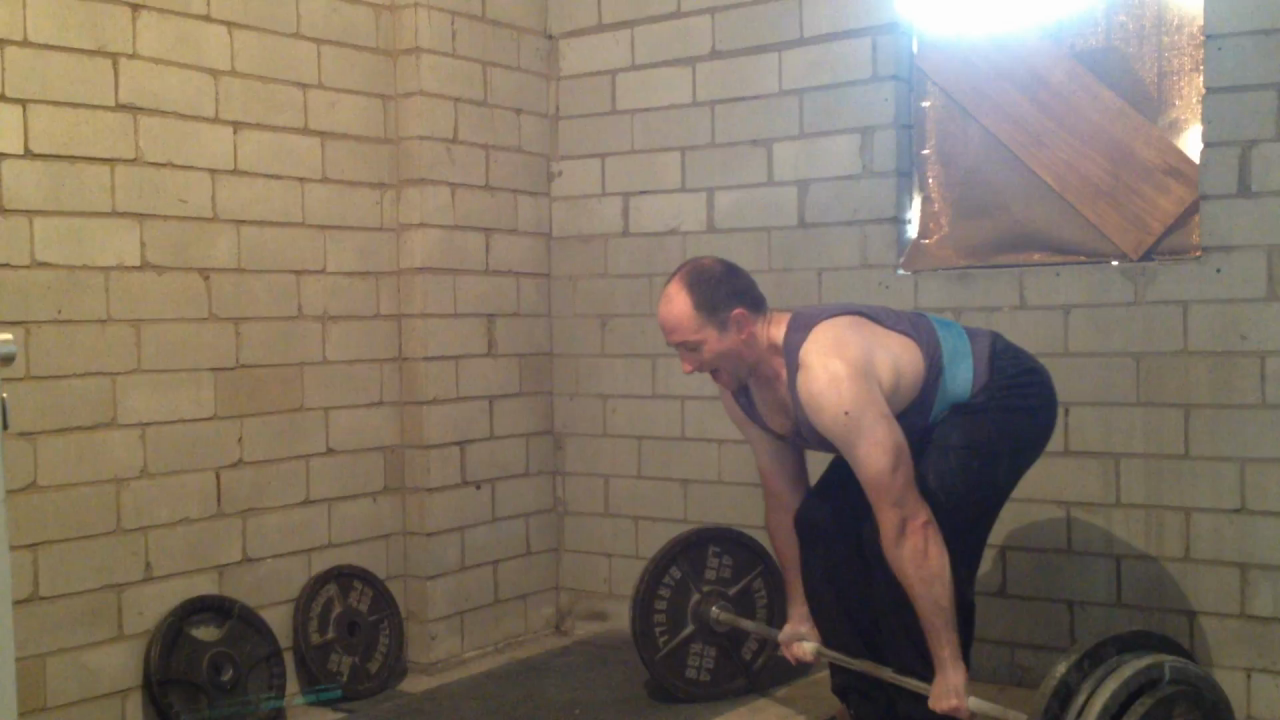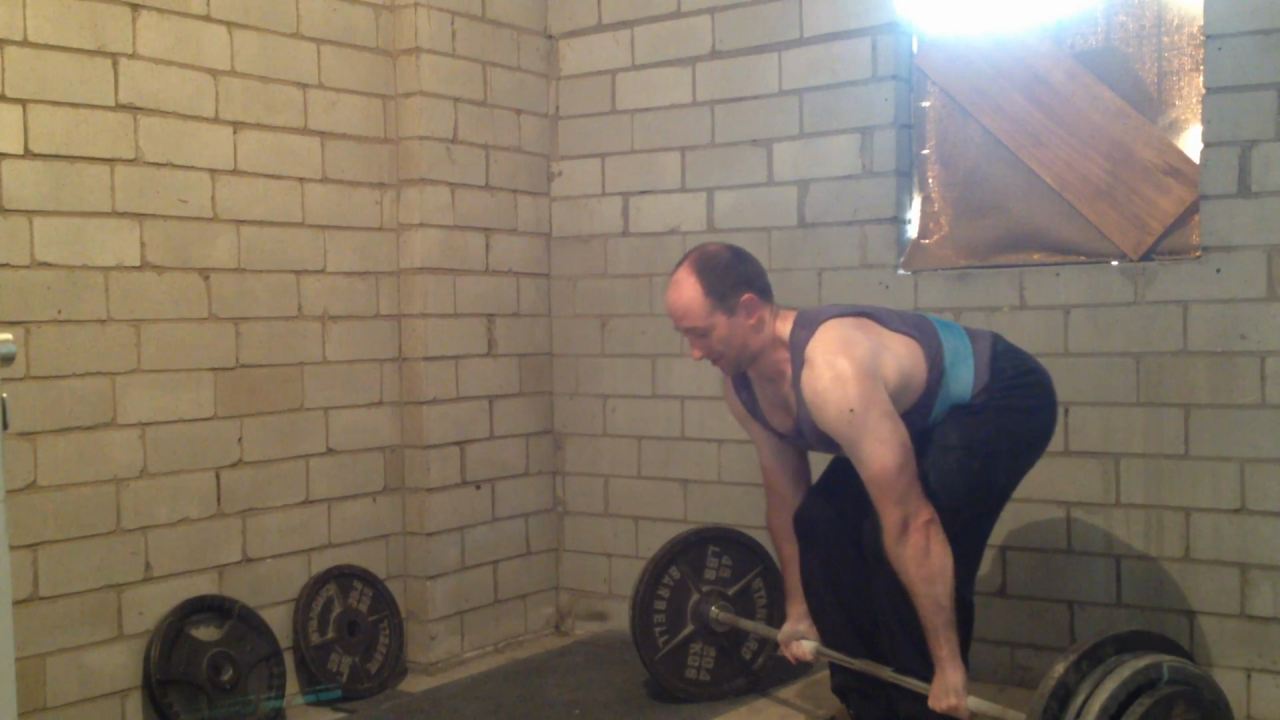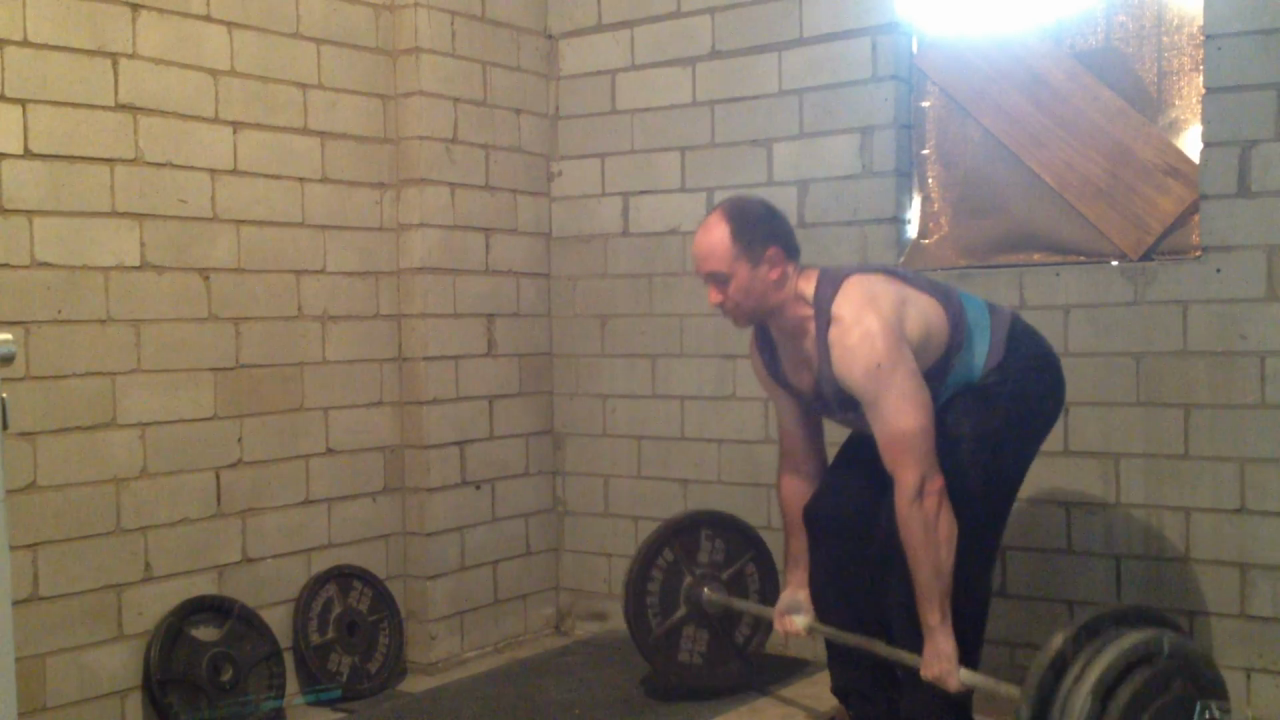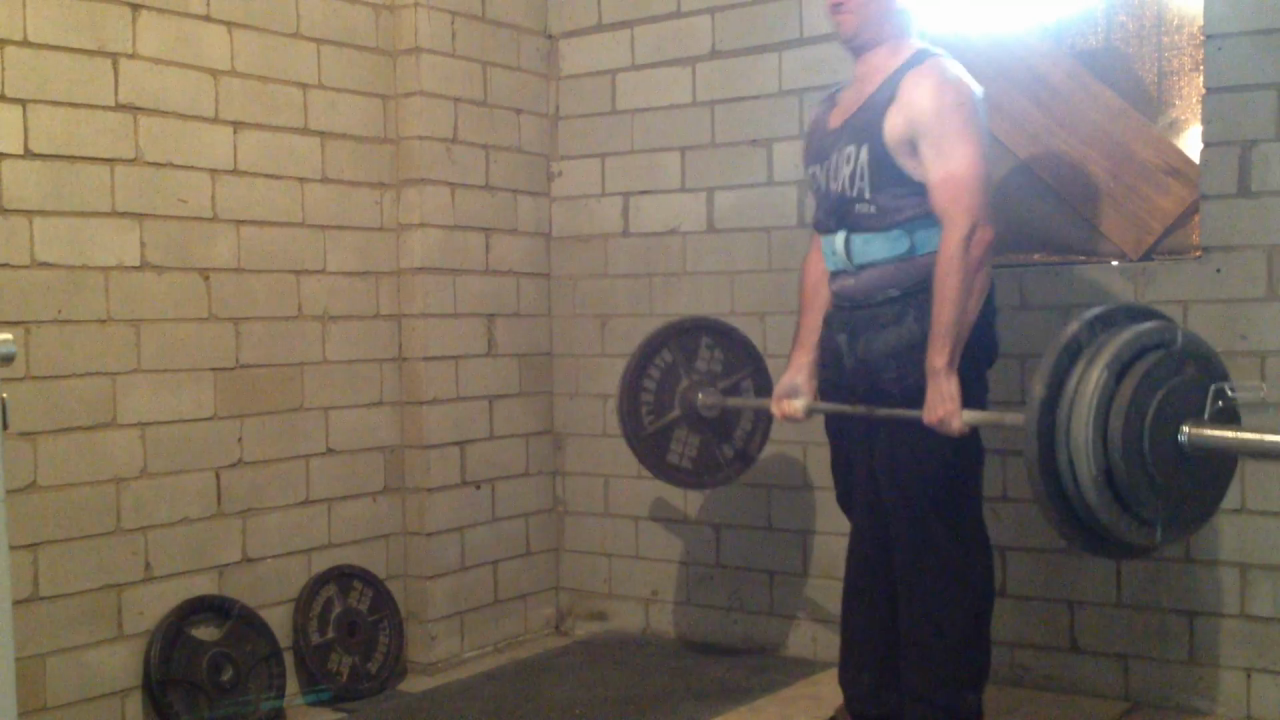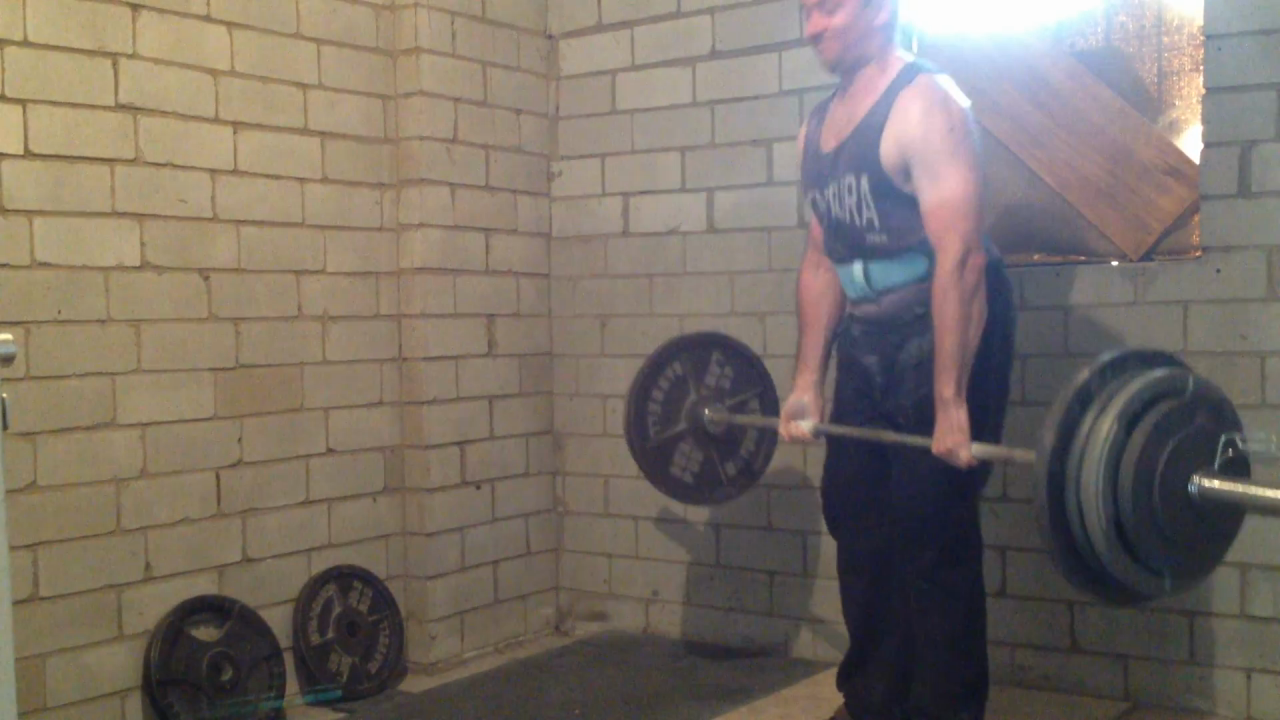
dt=1s
person 1, frame 1
left shoulder: (828, 374)
right shoulder: (740, 389)
left elbow: (907, 522)
right elbow: (783, 499)
left wrist: (949, 667)
right wrist: (799, 609)
left hip: (1001, 399)
right hip: (926, 407)
left knee: (892, 541)
right knee: (822, 524)
person 1, frame 2
left shoulder: (832, 373)
right shoulder: (743, 384)
left elbow: (910, 523)
right elbow: (784, 497)
left wrist: (949, 666)
right wrist: (798, 608)
left hip: (1001, 401)
right hip: (926, 409)
left knee: (893, 540)
right knee: (821, 525)
person 1, frame 3
left shoulder: (859, 329)
right shoulder: (769, 345)
left elbow: (920, 490)
right elbow: (798, 464)
left wrist: (938, 636)
right wrist: (797, 580)
left hip: (1006, 384)
right hip: (922, 393)
left knee: (912, 540)
right knee: (832, 521)
person 1, frame 4
left shoulder: (934, 86)
right shoulder: (834, 106)
left elbow: (967, 230)
left wrist: (946, 370)
right wrist: (804, 360)
left hip: (921, 333)
right hip: (852, 338)
left knee: (933, 532)
right knee: (871, 528)
person 1, frame 5
left shoulder: (923, 105)
right shoulder: (820, 121)
left elbow: (960, 259)
left wrist: (950, 402)
right wrist: (806, 381)
left hip: (948, 336)
right hip: (870, 340)
left knee: (933, 535)
right knee: (857, 524)
